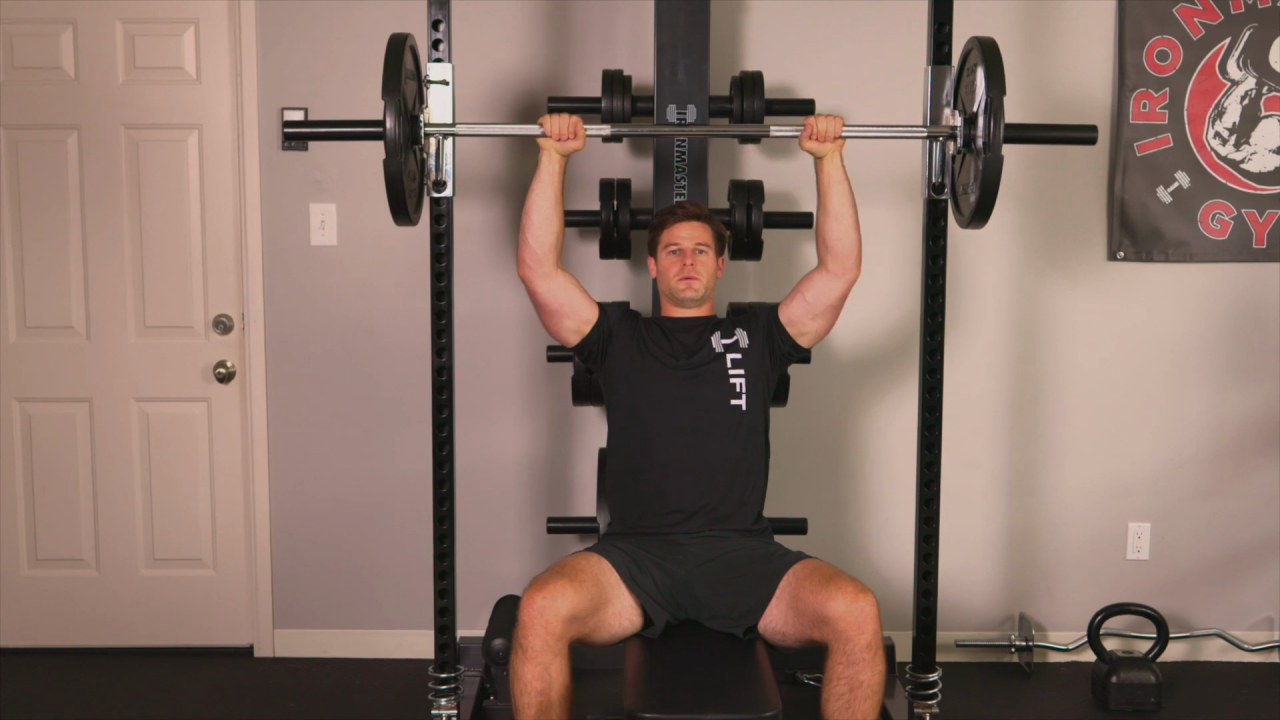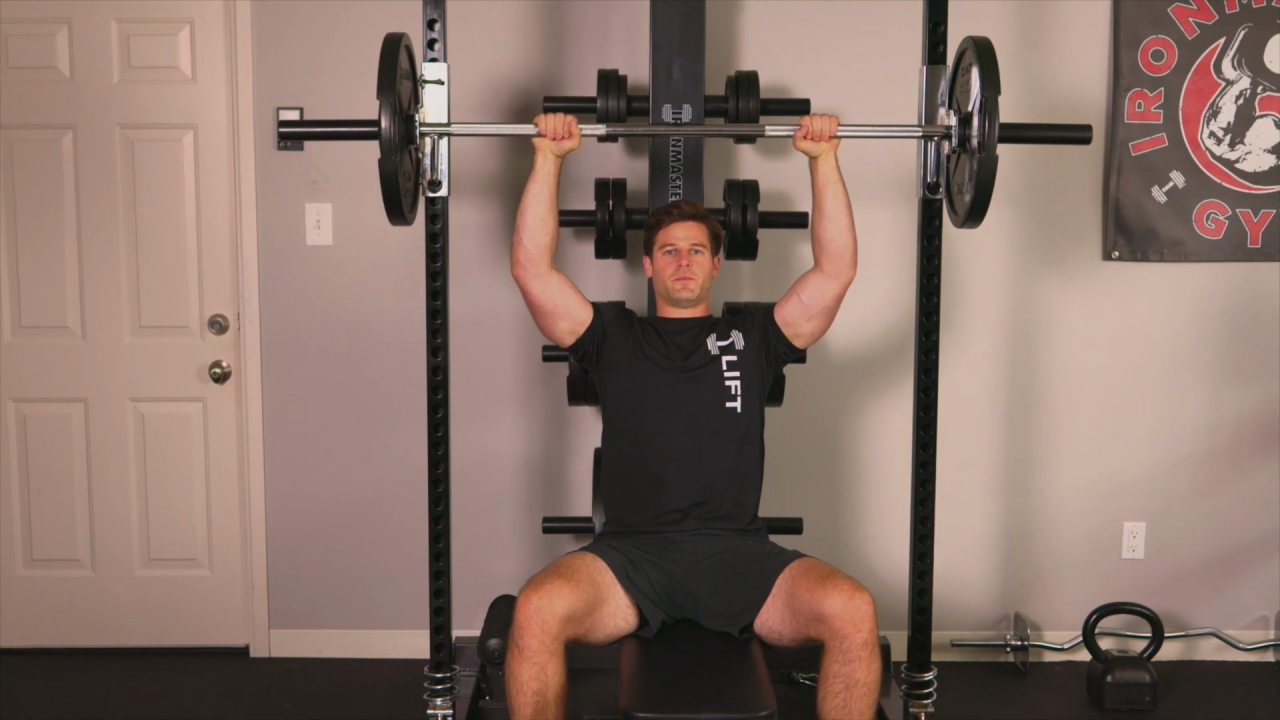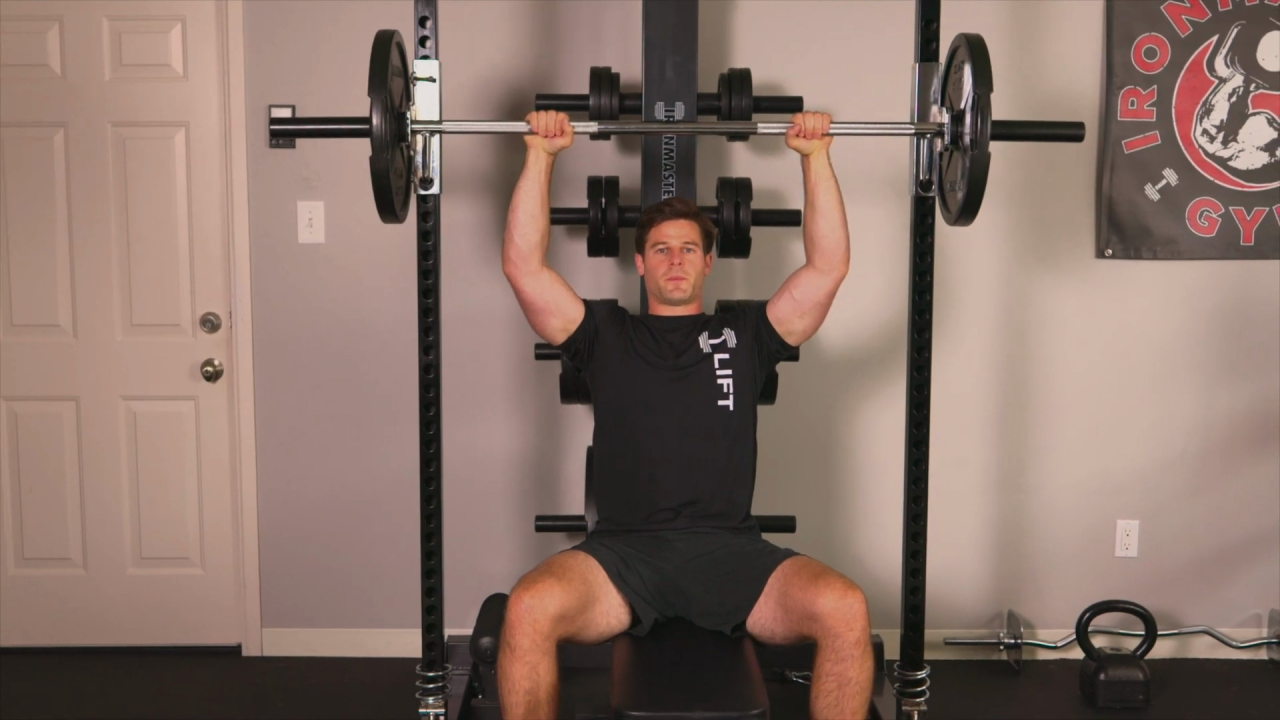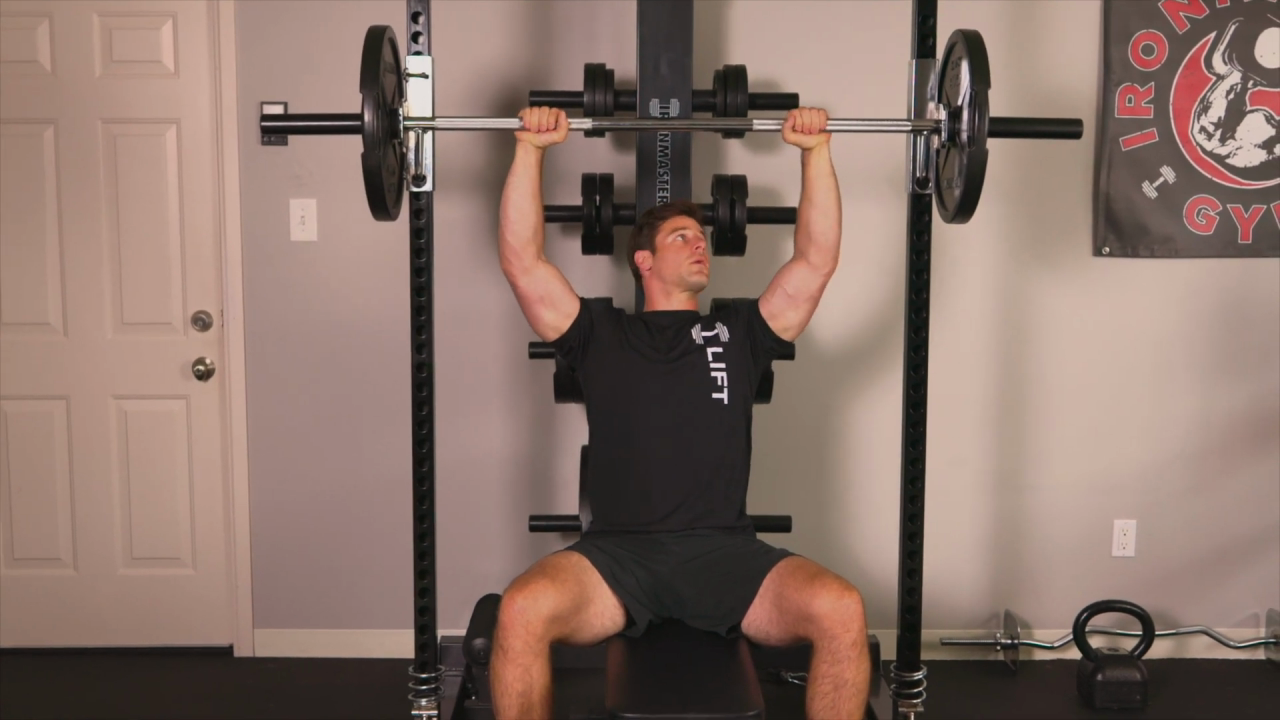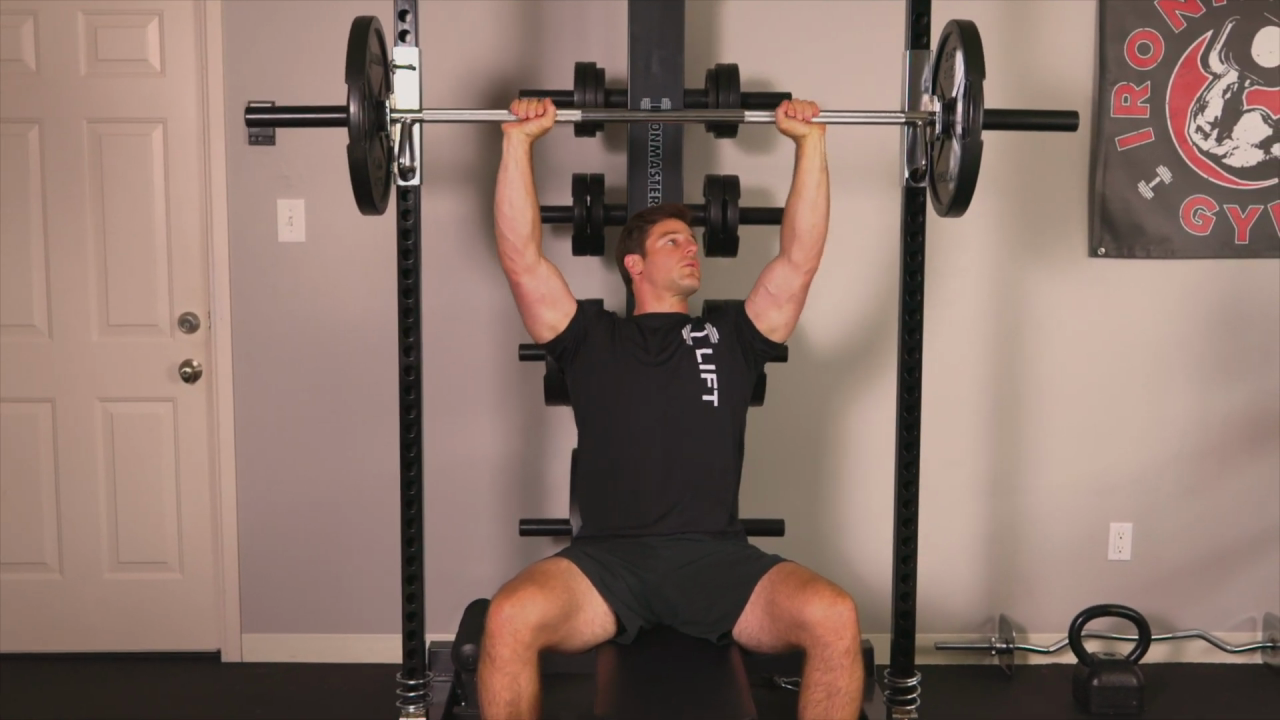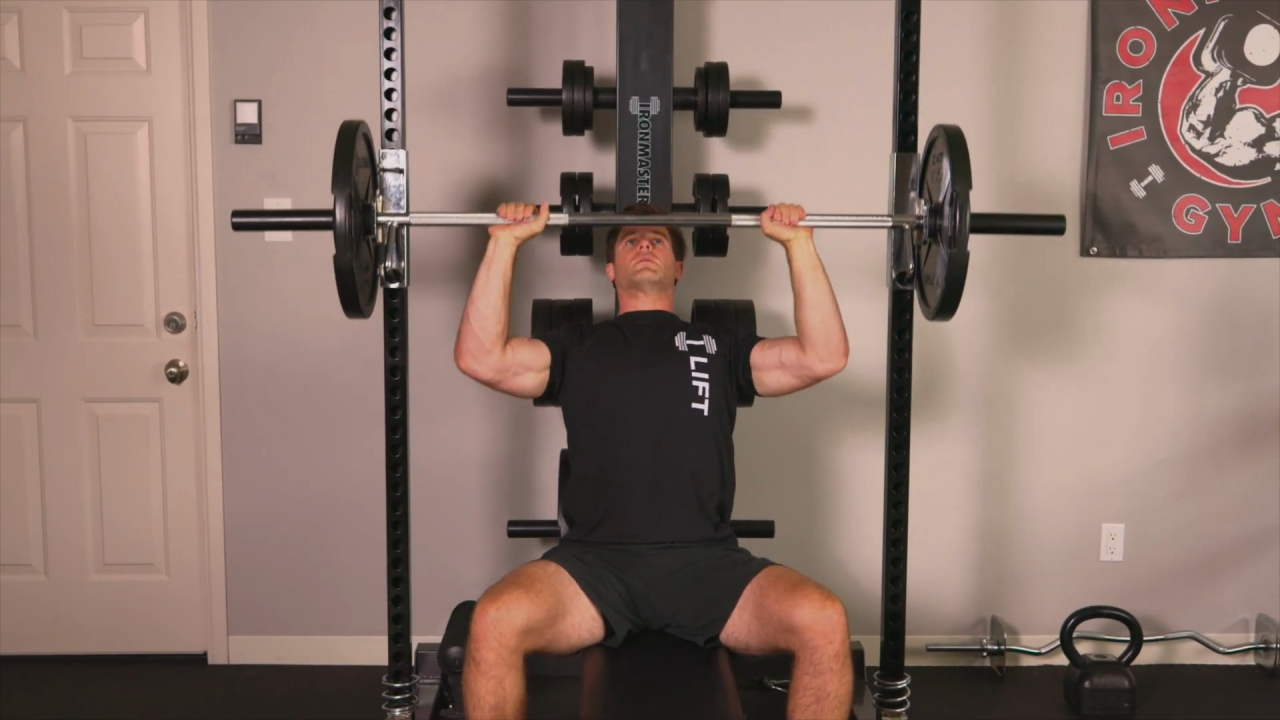
dt=0.7s
person 1, frame 1
left shoulder: (757, 337)
right shoulder: (619, 336)
left elbow: (840, 268)
right elbow: (538, 266)
left wrist: (828, 159)
right wrist: (553, 157)
left hip: (741, 551)
right hip: (636, 553)
left knee: (857, 615)
right knee: (541, 612)
person 1, frame 2
left shoulder: (752, 337)
right shoulder: (613, 336)
left elbow: (836, 268)
right elbow: (532, 267)
left wrist: (823, 159)
right wrist: (548, 156)
left hip: (736, 550)
right hip: (631, 550)
left knee: (852, 612)
right knee: (537, 612)
person 1, frame 3
left shoulder: (744, 335)
right shoulder: (605, 334)
left elbow: (828, 267)
right elbow: (524, 266)
left wrist: (815, 157)
right wrist: (540, 154)
left hip: (729, 549)
right hip: (623, 550)
left knee: (845, 610)
right knee: (528, 611)
person 1, frame 4
left shoulder: (738, 332)
right shoulder: (600, 333)
left elbow: (817, 259)
right elbow: (521, 259)
left wrist: (815, 151)
right wrist: (529, 148)
left hip: (724, 549)
right hip: (617, 550)
left knee: (841, 612)
right knee: (521, 612)
person 1, frame 5
left shoulder: (729, 338)
right shoulder: (591, 338)
left elbow: (800, 256)
right elbow: (520, 257)
left wrist: (809, 142)
right wrist: (518, 140)
left hip: (716, 556)
right hip: (608, 558)
left knee: (834, 618)
right knee: (509, 620)
person 1, frame 6
left shoulder: (719, 347)
right shoulder: (577, 347)
left elbow: (825, 356)
right elbow: (479, 357)
left wrist: (798, 242)
right wrist: (505, 241)
left hip: (705, 559)
right hip: (595, 559)
left knee: (825, 622)
right knee: (493, 624)
